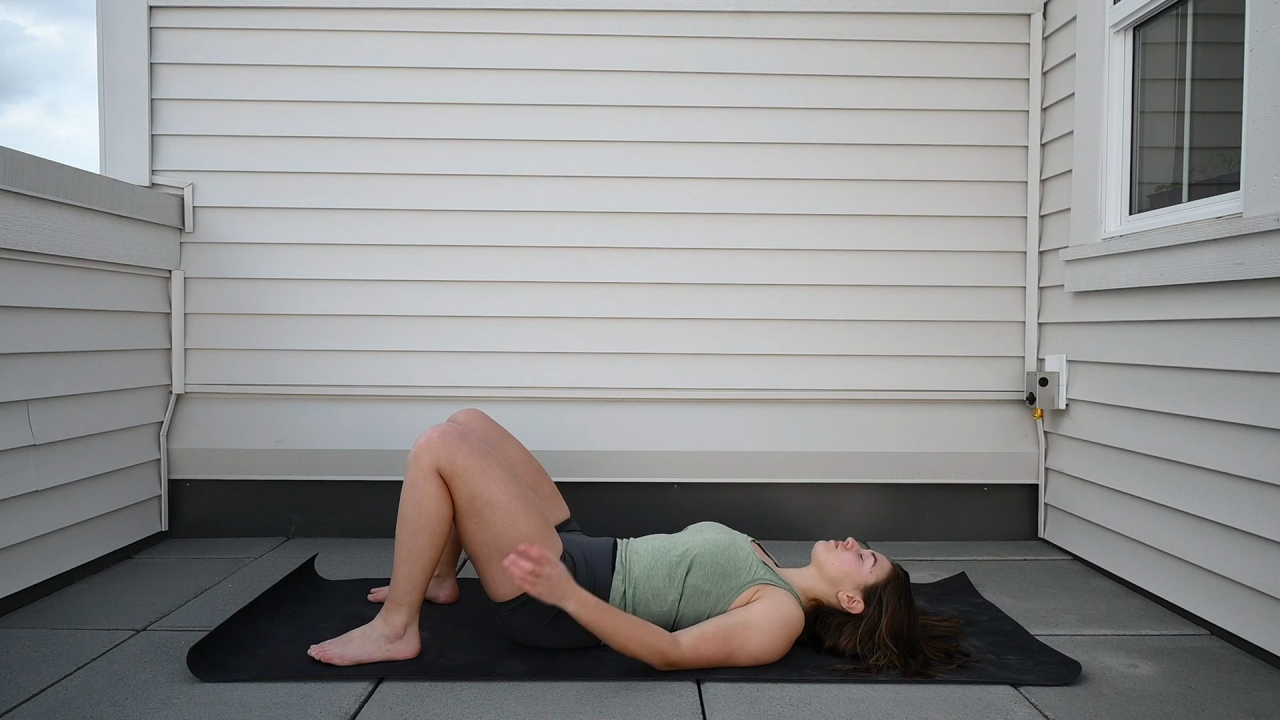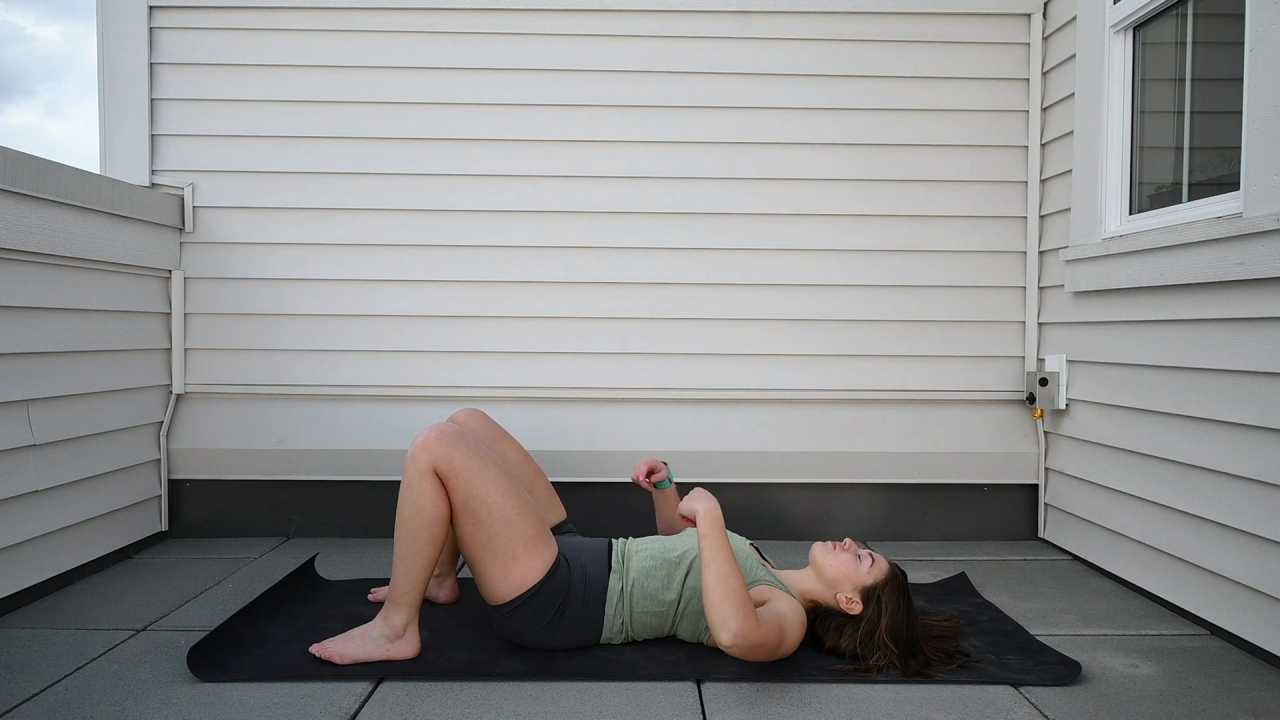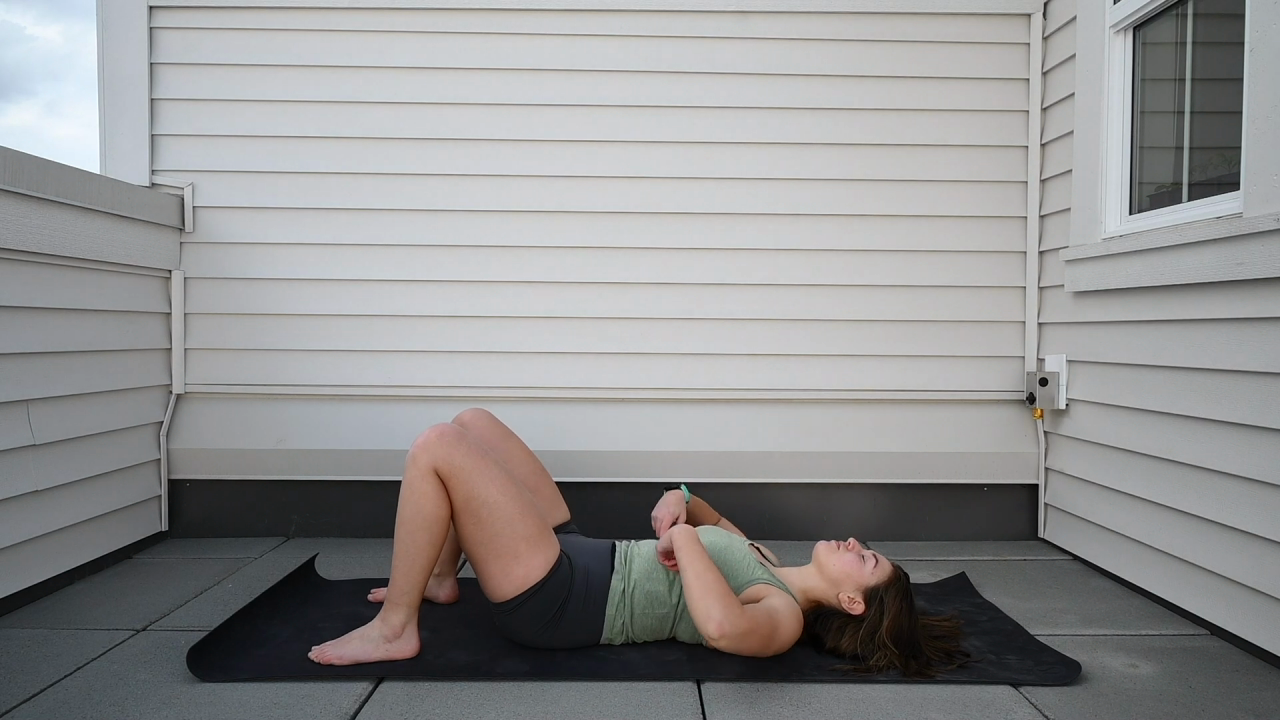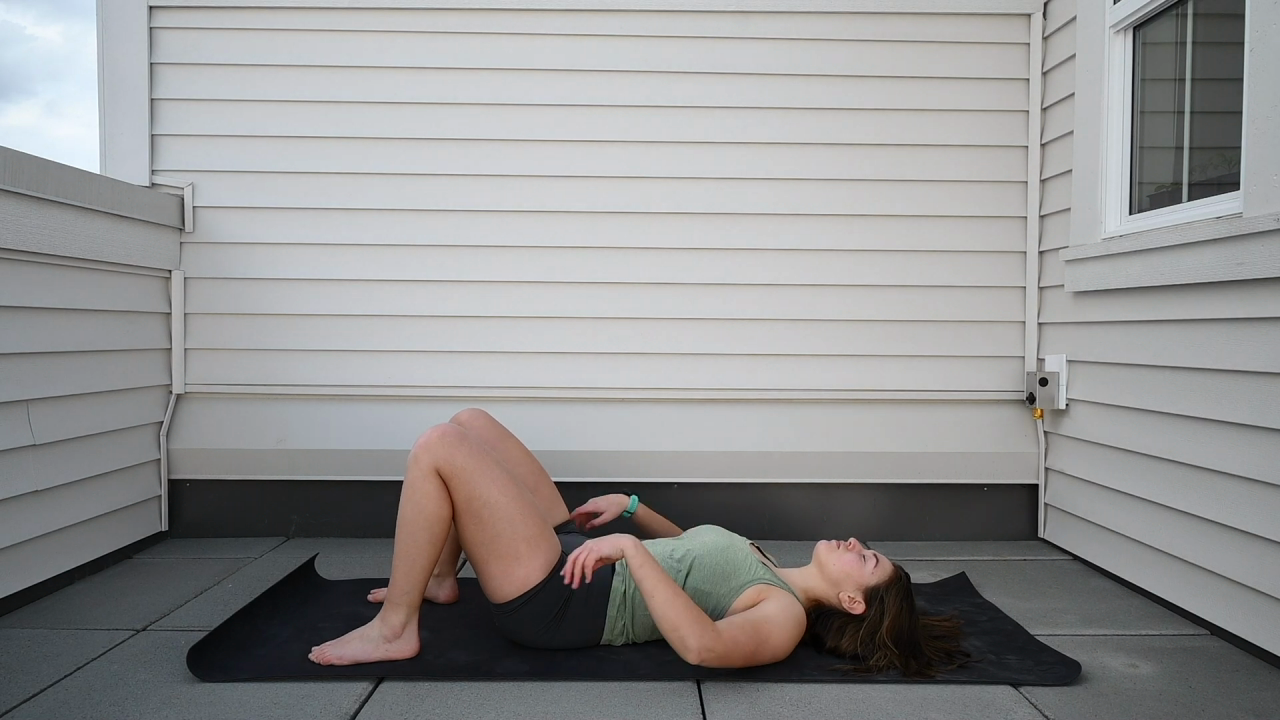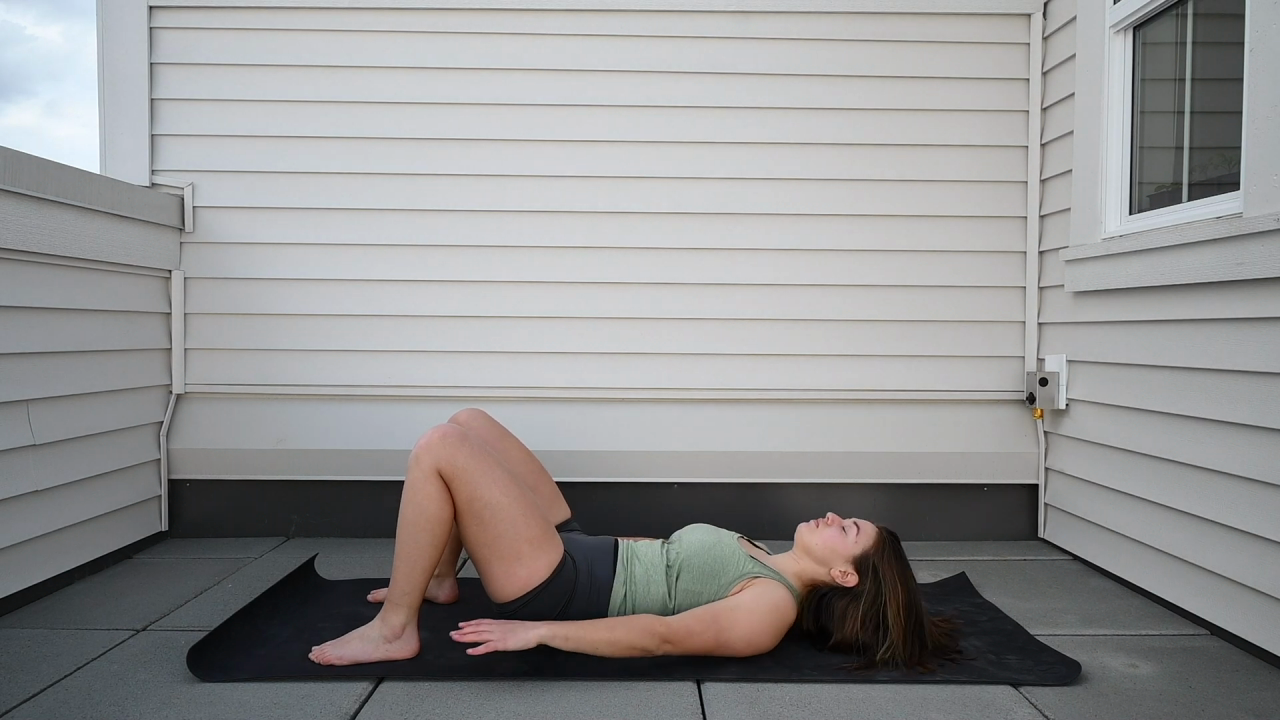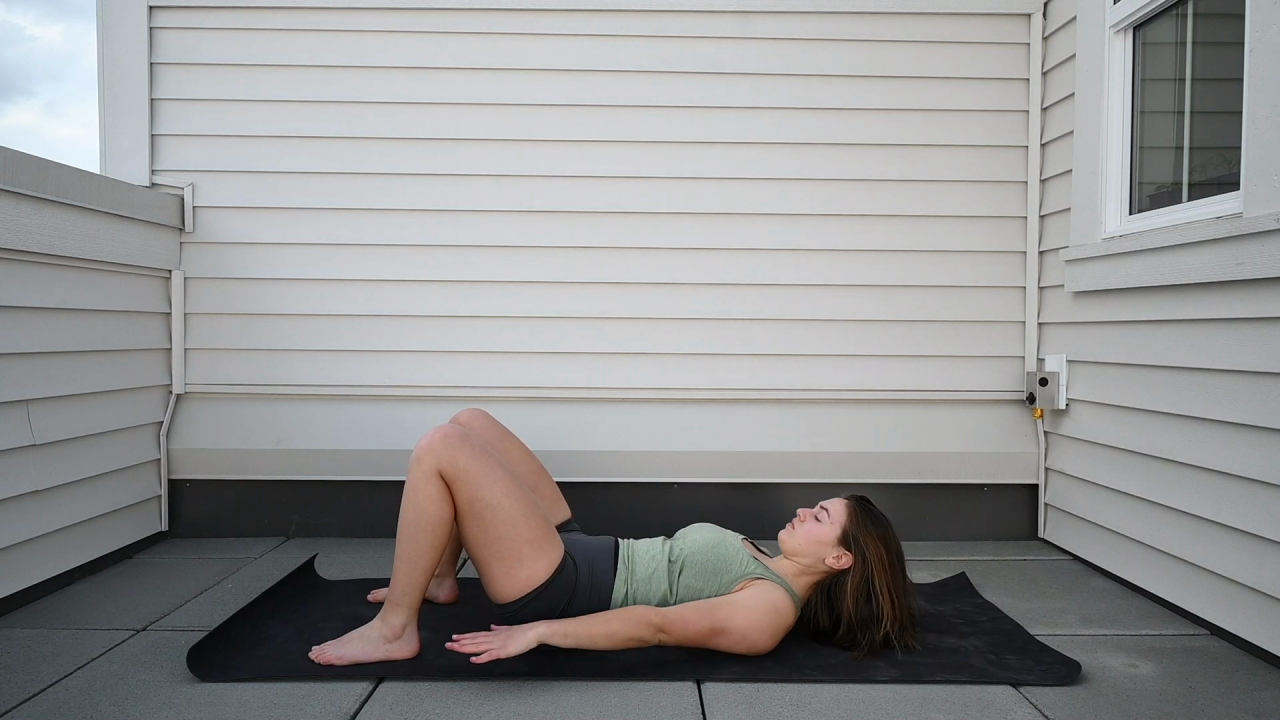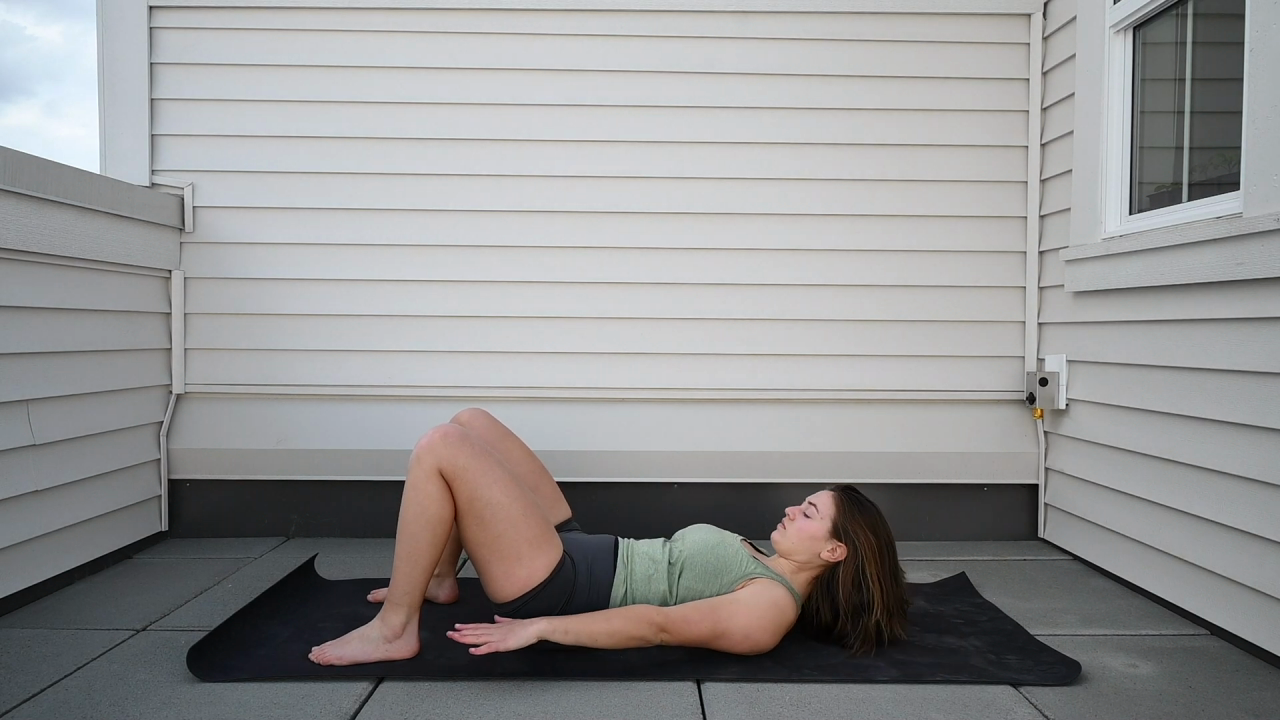
dt=0.4s
person 1, frame 1
left shoulder: (782, 619)
right shoulder: (771, 575)
left elbow: (669, 650)
left wrist: (569, 598)
left hip: (562, 597)
right hip: (580, 553)
left knee: (437, 448)
right knee: (467, 422)
left ankle: (395, 630)
right ankle: (438, 577)
person 1, frame 2
left shoulder: (787, 621)
right shoulder: (767, 577)
left elbow: (730, 631)
left wrist: (711, 515)
right wrist: (665, 492)
left hip: (550, 603)
right hip: (577, 556)
left knee: (434, 448)
right knee: (467, 422)
left ankle: (395, 631)
right ankle: (438, 579)
person 1, frame 3
left shoulder: (783, 617)
right shoulder: (769, 570)
left elbow: (723, 626)
right elbow: (713, 528)
left wrist: (685, 538)
right wrist: (683, 501)
left hip: (552, 601)
right hip: (577, 555)
left knee: (435, 448)
right knee: (472, 421)
left ankle: (394, 628)
right ankle: (439, 577)
person 1, frame 4
left shoulder: (785, 619)
right shoulder: (770, 574)
left elbow: (701, 645)
left wrist: (630, 551)
right wrist: (633, 508)
left hip: (554, 604)
right hip: (571, 559)
left knee: (437, 448)
right knee: (469, 422)
left ankle: (393, 631)
right ankle: (438, 578)
person 1, frame 5
left shoulder: (771, 608)
right shoulder: (760, 562)
left elbow: (663, 635)
left wrist: (538, 630)
right wrist: (577, 539)
left hip: (560, 594)
right hip: (586, 552)
left knee: (438, 449)
right knee: (468, 421)
left ankle: (394, 630)
right ankle: (436, 578)
person 1, frame 6
left shoulder: (771, 609)
right shoulder: (762, 565)
left elbow: (659, 625)
left wrist: (536, 632)
left hip: (559, 592)
right hip: (585, 551)
left knee: (439, 449)
right knee: (470, 421)
left ankle: (394, 630)
right ankle: (438, 577)
person 1, frame 7
left shoulder: (771, 607)
right shoulder: (764, 566)
left elbow: (660, 626)
left wrist: (538, 626)
left hip: (559, 590)
right hip: (580, 550)
left knee: (438, 449)
right knee: (469, 422)
left ankle: (394, 629)
right ankle: (439, 577)
